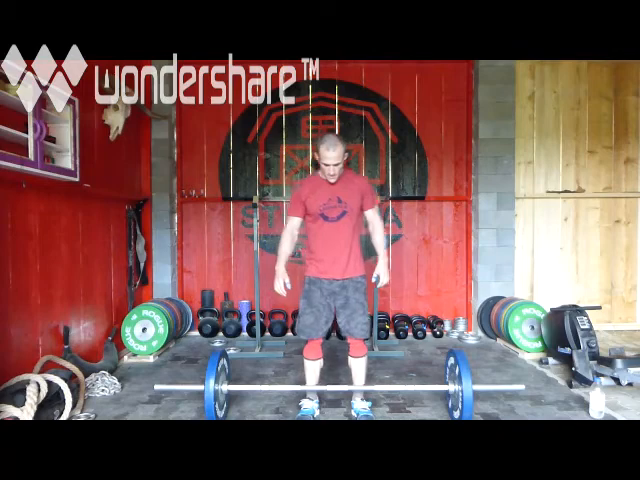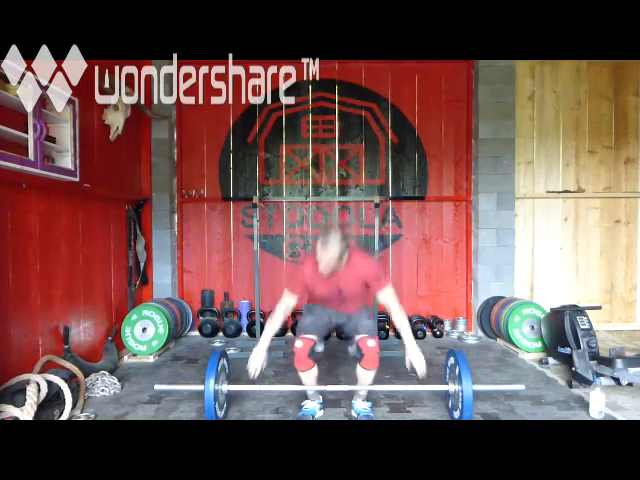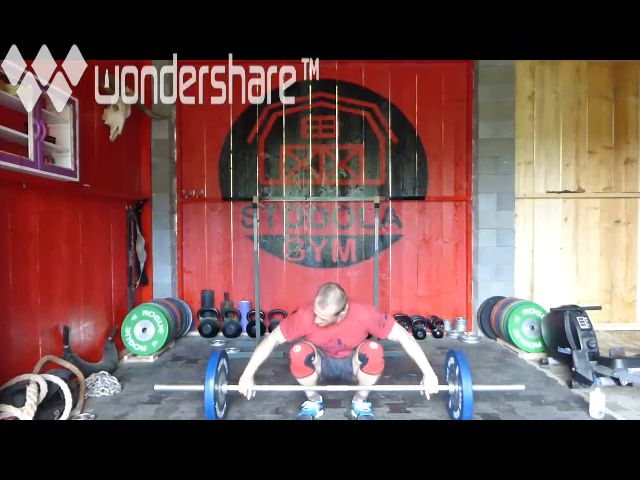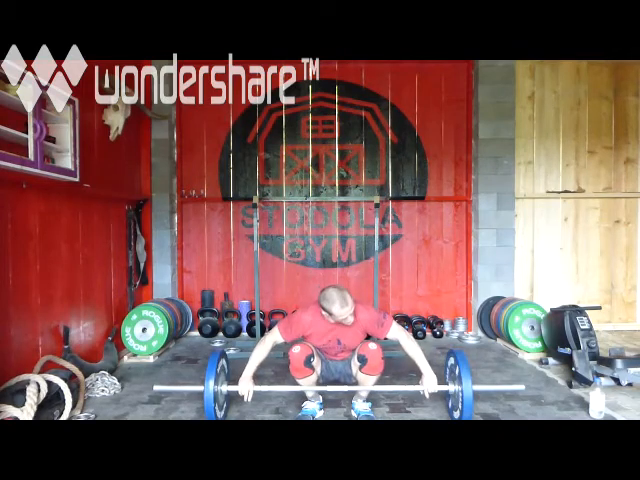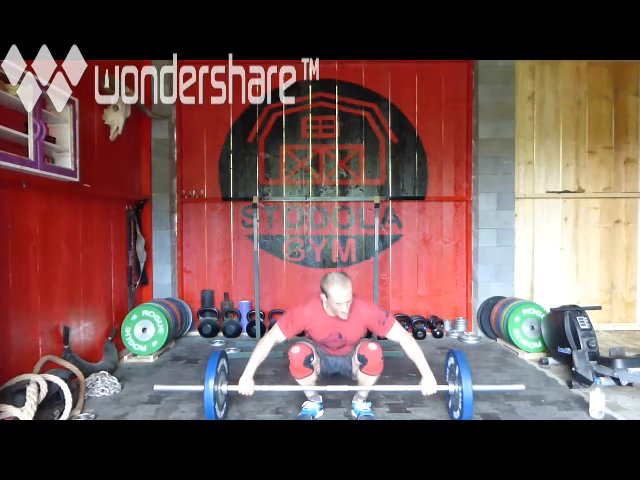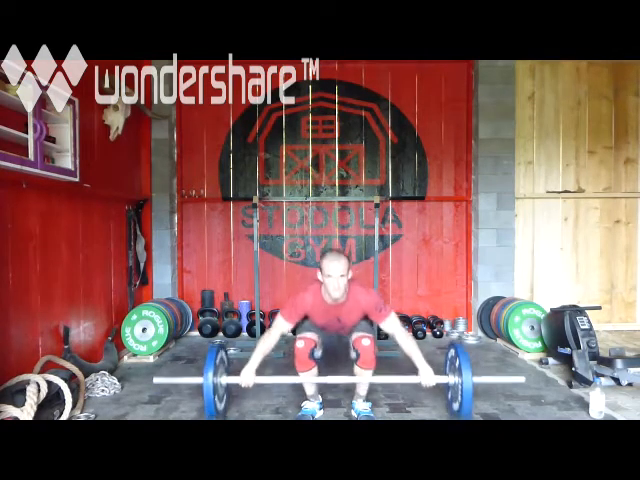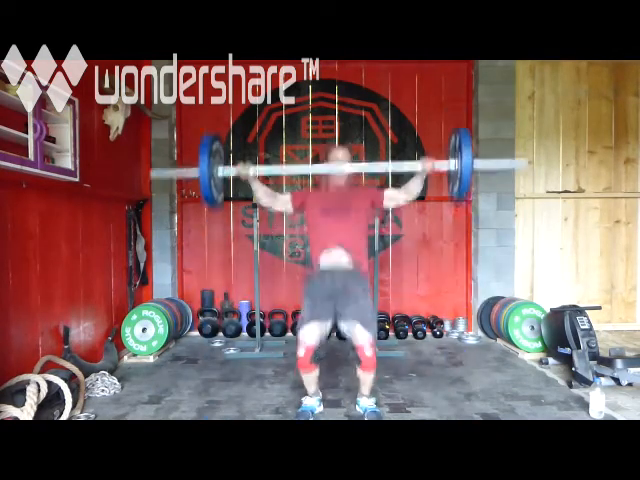
dt=0.7s
person 1, frame 1
left shoulder: (360, 184)
right shoulder: (305, 189)
left elbow: (375, 222)
right elbow: (291, 230)
left wrist: (382, 260)
right wrist: (280, 268)
left hip: (353, 277)
right hip: (316, 278)
left knee: (356, 338)
right knee: (313, 340)
left ankle: (358, 400)
right ankle: (311, 400)
person 1, frame 2
left shoulder: (365, 265)
right shoulder: (309, 269)
left elbow: (392, 304)
right elbow: (284, 306)
left wrist: (411, 346)
right wrist: (261, 347)
left hip: (357, 311)
right hip: (320, 310)
left knee: (370, 347)
right knee: (301, 346)
left ankle: (361, 401)
right ankle: (312, 400)
person 1, frame 3
left shoulder: (364, 315)
right shoulder: (305, 316)
left elbow: (404, 337)
right elbow: (272, 339)
left wrist: (428, 374)
right wrist: (247, 375)
left hip: (352, 362)
right hip: (321, 362)
left knee: (374, 350)
right knee: (299, 352)
left ankle: (360, 401)
right ankle: (313, 401)
person 1, frame 4
left shoulder: (364, 314)
right shoulder: (306, 317)
left elbow: (403, 335)
right elbow: (269, 339)
left wrist: (427, 372)
right wrist: (246, 376)
left hip: (353, 365)
right hip: (320, 365)
left knee: (373, 351)
right knee: (298, 352)
left ankle: (361, 401)
right ankle: (312, 401)
person 1, frame 5
left shoulder: (366, 309)
right shoulder: (306, 311)
left elbow: (404, 337)
right elbow: (270, 339)
left wrist: (427, 375)
right wrist: (247, 376)
left hip: (352, 359)
right hip: (321, 358)
left knee: (373, 351)
right knee: (297, 353)
left ankle: (360, 401)
right ankle: (313, 401)
person 1, frame 6
left shoulder: (364, 296)
right shoulder: (307, 297)
left elbow: (397, 330)
right elbow: (275, 331)
left wrist: (423, 366)
right wrist: (251, 367)
left hip: (355, 322)
right hip: (318, 323)
left knee: (365, 347)
right knee: (303, 346)
left ankle: (360, 402)
right ankle: (312, 402)
person 1, frame 7
left shoulder: (365, 195)
right shoulder: (312, 197)
left elbow: (404, 195)
right elbow: (273, 201)
left wrist: (422, 173)
right wrist: (250, 178)
left hip: (353, 277)
right hip: (321, 277)
left knee: (366, 349)
right knee: (306, 348)
left ankle: (365, 400)
right ankle: (312, 398)
